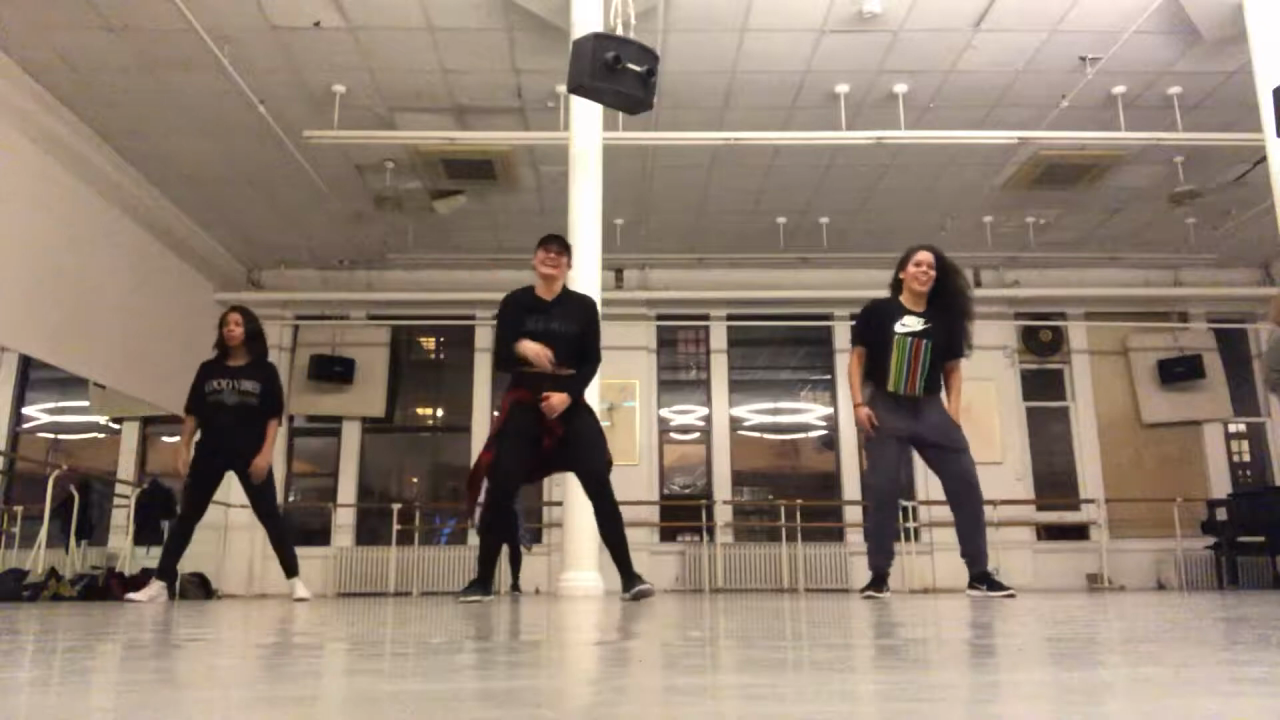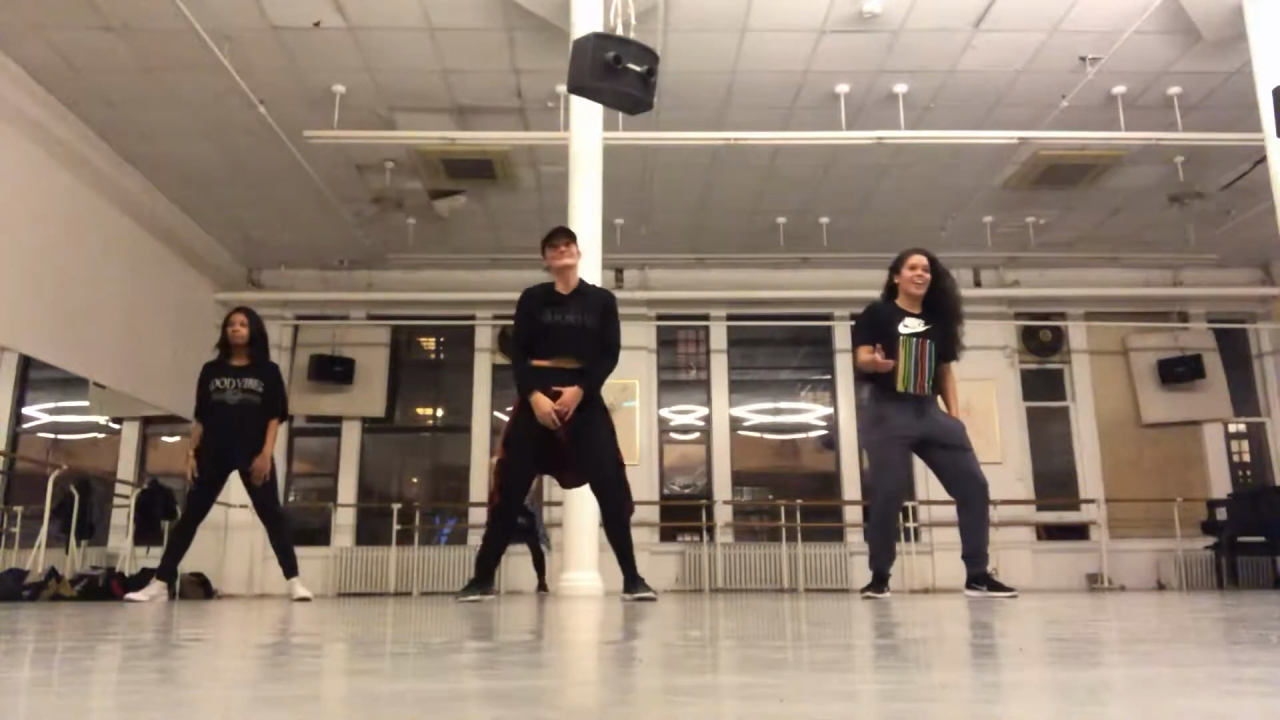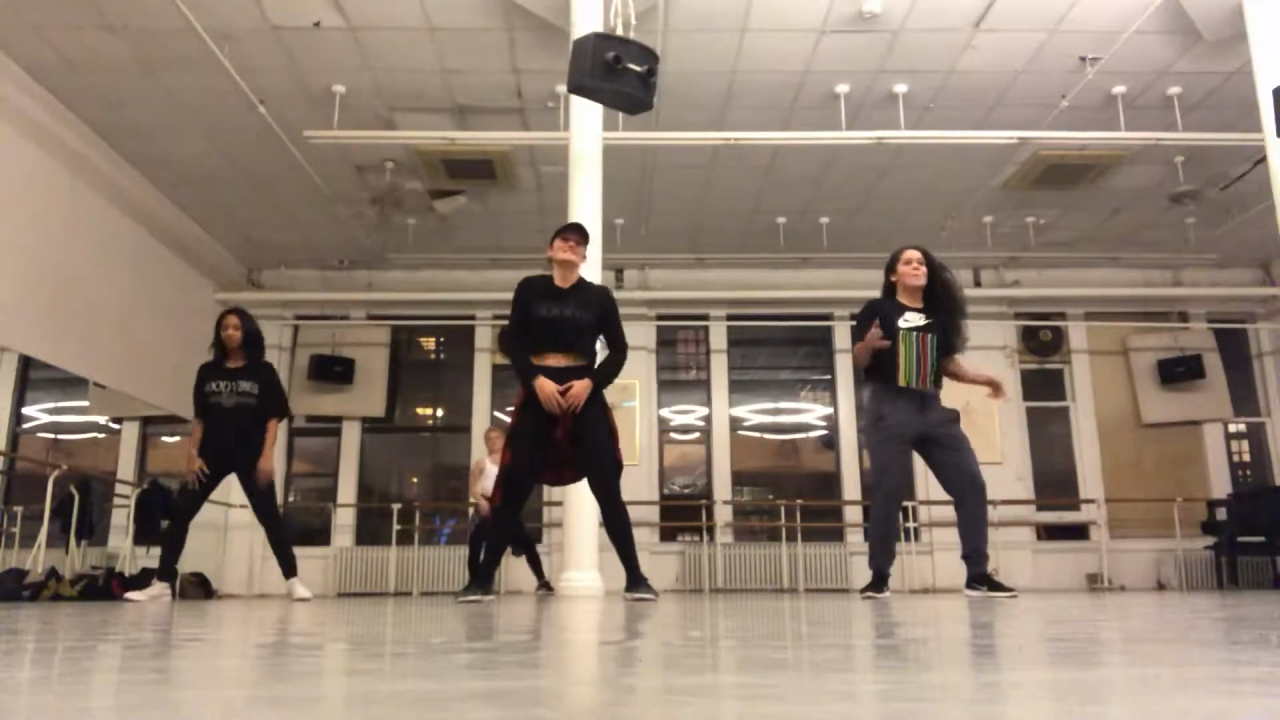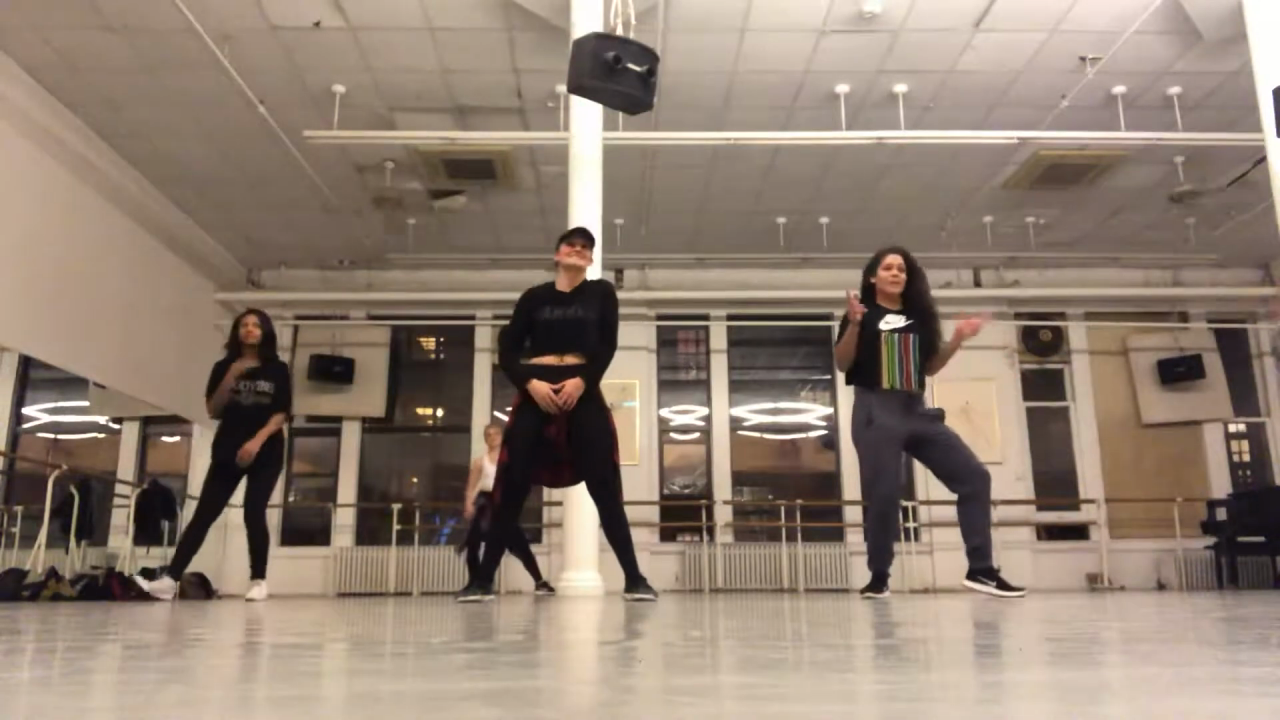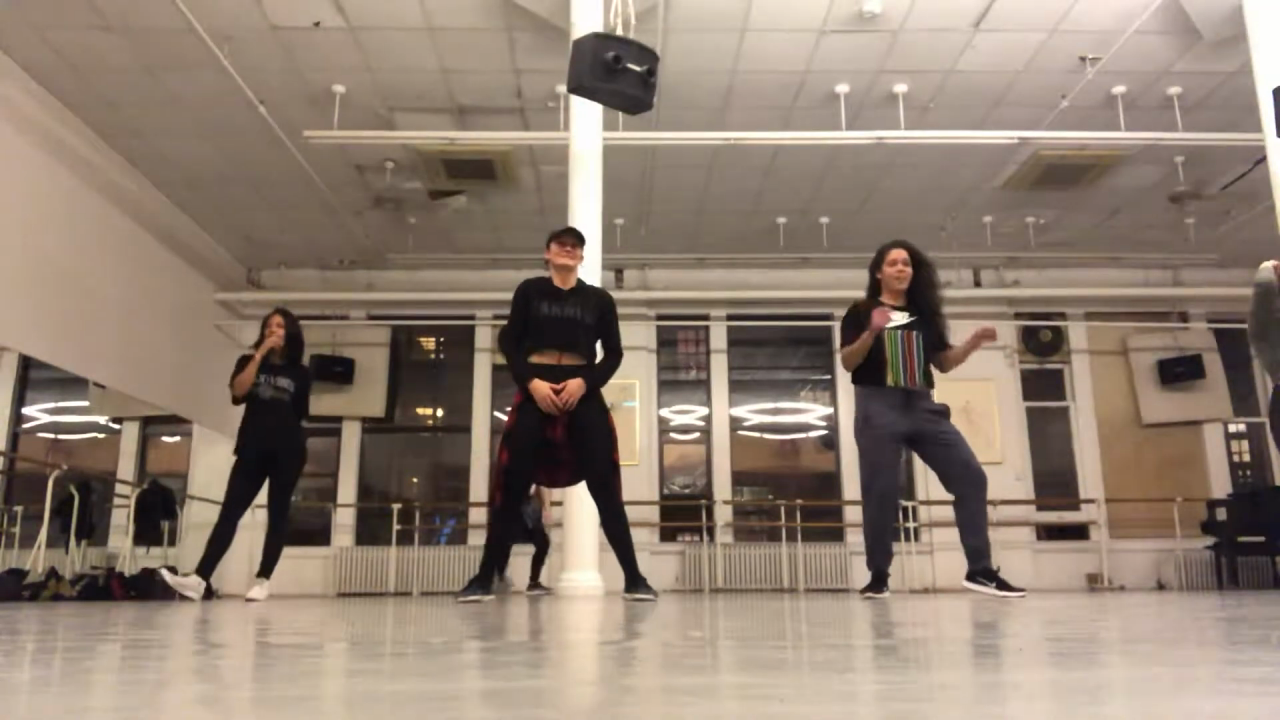
dt=0.7s
person 1, frame 1
left shoulder: (583, 306)
right shoulder: (515, 303)
left elbow: (592, 360)
right elbow: (501, 360)
left wrist: (568, 395)
right wrist: (521, 346)
left hip: (570, 399)
right hip: (524, 399)
left knee: (600, 483)
right knee: (501, 488)
left ankle: (629, 576)
right ankle: (483, 580)
person 1, frame 2
left shoulder: (601, 300)
right shoulder: (532, 298)
left elbow: (610, 354)
right elbow: (518, 354)
left wrist: (580, 390)
right wrist: (533, 394)
left hip: (583, 396)
right hip: (536, 395)
left knee: (608, 486)
right knee: (512, 489)
left ankle: (632, 579)
right ankle: (483, 579)
person 1, frame 3
left shoulder: (599, 296)
right shoulder: (530, 289)
left elbow: (619, 350)
right elbow: (511, 343)
left wrist: (592, 382)
right wrist: (535, 380)
left hip: (585, 393)
right hip: (538, 392)
left knee: (607, 487)
right knee: (514, 488)
left ankle: (635, 579)
right ankle: (483, 580)
person 1, frame 4
left shoulder: (602, 292)
right shoulder: (534, 297)
left elbow: (607, 346)
right elbow: (507, 351)
left wrist: (582, 381)
right wrist: (529, 383)
left hip: (583, 393)
right hip: (535, 393)
left knee: (604, 489)
right knee: (512, 489)
left ankle: (634, 578)
right ankle: (482, 579)
person 1, frame 5
left shoulder: (599, 299)
right shoulder: (529, 291)
left elbow: (614, 353)
right elbow: (510, 343)
left wrist: (585, 382)
right wrist: (530, 382)
left hip: (583, 393)
right hip: (535, 391)
left knee: (605, 488)
right knee: (511, 487)
left ankle: (634, 578)
right ankle: (484, 579)
person 2, frame 1
left shoulder: (945, 318)
right shoulder: (877, 311)
left elbow: (952, 368)
right elbow: (858, 357)
left wrist: (954, 408)
right wrist: (859, 403)
left hip: (930, 411)
right hip: (887, 409)
left knee: (966, 487)
right knee: (883, 490)
left ankle: (978, 574)
right ankle: (879, 576)
person 2, frame 2
left shoulder: (939, 320)
right shoulder: (876, 314)
left elbow: (945, 371)
right elbow: (861, 359)
left wrist: (955, 415)
right wrist: (875, 364)
left hip: (930, 411)
right hip: (888, 411)
left knee: (974, 486)
right knee: (887, 492)
left ankle: (977, 575)
right ankle: (879, 576)
person 2, frame 3
left shoulder: (940, 315)
right shoulder: (878, 310)
right elbow: (859, 359)
left wrist: (978, 378)
right wrist: (868, 343)
left hip: (933, 409)
right hip: (889, 407)
left knee: (971, 485)
right knee: (889, 490)
left ankle: (977, 575)
right ankle: (879, 576)
person 2, frame 4
left shoulder: (918, 315)
right shoulder: (864, 315)
left elbow: (931, 367)
right elbow: (842, 363)
left wrist: (956, 340)
right wrist: (853, 325)
left hip: (918, 411)
right hip: (876, 410)
left knee: (974, 477)
right knee: (883, 493)
left ankle: (981, 569)
right ankle: (879, 577)
person 2, frame 5
left shoulder: (924, 313)
right shoulder: (861, 312)
left elbow: (944, 363)
right elbow: (847, 363)
left wrist: (974, 341)
right wrist: (871, 331)
left hip: (922, 408)
right hip: (879, 408)
left knee: (971, 477)
right knee: (881, 491)
left ankle: (980, 570)
right ankle: (878, 576)
person 3, frame 1
left shoulder: (264, 370)
right shoulder: (208, 370)
left elbow: (274, 416)
right elbow: (193, 413)
left wrist: (265, 454)
right wrist: (184, 448)
left hip: (250, 455)
right hip: (209, 453)
left knee: (271, 516)
right knee: (187, 516)
left ankle: (295, 581)
right ankle: (160, 584)
person 3, frame 2
left shoulder: (267, 371)
right shoulder: (211, 370)
left elbow: (275, 416)
right elbow: (201, 418)
left wrist: (266, 453)
right wrist: (191, 453)
left hip: (253, 454)
right hip: (213, 454)
left knee: (272, 515)
right knee: (190, 516)
left ankle: (294, 581)
right ankle: (160, 583)
person 3, frame 3
left shoulder: (263, 371)
right shoulder: (207, 371)
left elbow: (274, 417)
right elbow: (200, 418)
left wrist: (267, 456)
right wrist: (193, 453)
left hip: (251, 456)
right hip: (211, 455)
left knee: (270, 517)
right knee: (180, 512)
left ankle: (293, 581)
right ankle: (162, 583)
person 3, frame 4
left shoulder: (278, 370)
right shoulder: (223, 368)
left elbow: (281, 413)
right elbow: (213, 410)
left wrist: (257, 441)
right wrist: (232, 376)
left hip: (265, 454)
right hip: (227, 451)
left knee: (253, 514)
right knee: (203, 514)
left ankle: (258, 581)
right ankle: (170, 580)
person 3, frame 5
left shoulder: (299, 373)
right shoulder: (249, 362)
right elbow: (238, 391)
left wrist: (299, 447)
right wrist: (259, 353)
left hip: (287, 454)
right hip: (252, 452)
left knee: (278, 517)
right knee: (229, 513)
left ankle: (262, 581)
right ankle: (199, 580)
